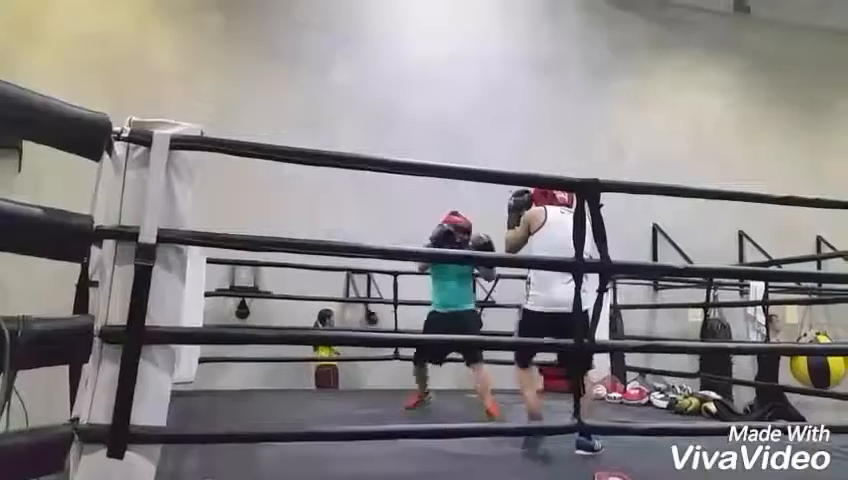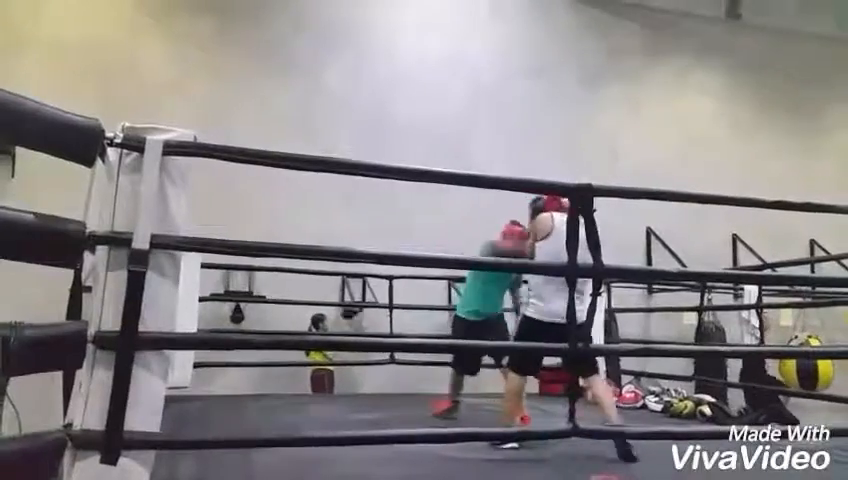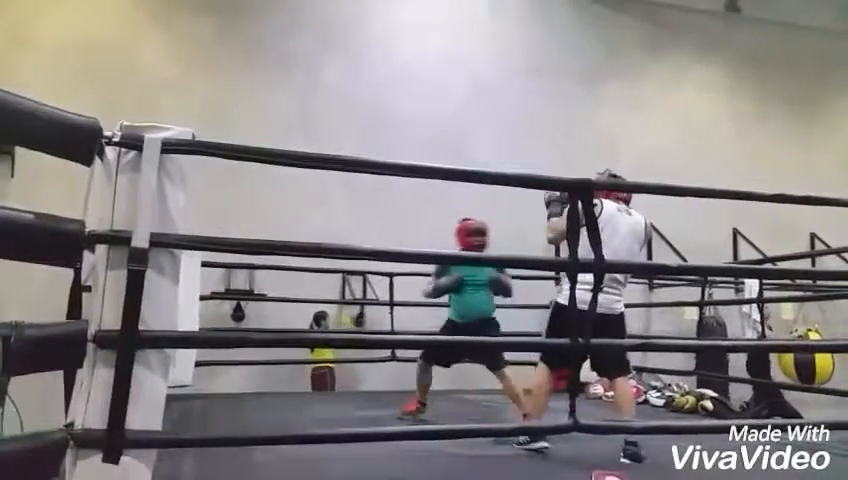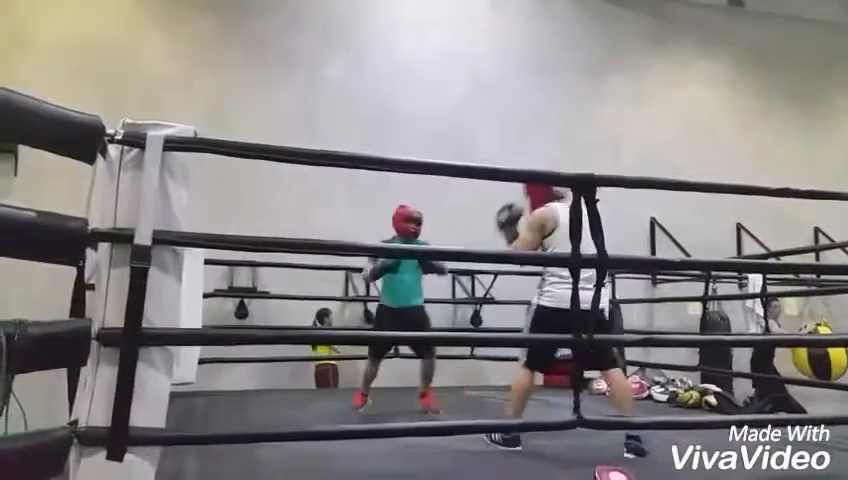
dt=0.5s
person 1, frame 1
left shoulder: (535, 214)
right shoulder: (584, 222)
left elbow: (511, 246)
left wrist: (514, 215)
left hip: (540, 304)
right hip: (576, 305)
left knee: (524, 362)
right knee: (579, 370)
left ankle: (535, 420)
right ankle: (583, 434)
person 1, frame 2
left shoulder: (545, 221)
left elbow: (529, 254)
left hip: (538, 313)
right hip: (576, 316)
left knee: (517, 369)
right knee: (592, 375)
right ankle: (618, 434)
person 1, frame 3
left shoulder: (589, 207)
right shoulder: (642, 224)
left elbow: (554, 235)
left wrist: (555, 209)
left hip: (572, 301)
right hip: (610, 307)
left knee: (548, 364)
right knee: (619, 374)
left ankle: (534, 431)
right ankle: (630, 442)
person 1, frame 4
left shoulder: (541, 215)
right shoulder: (583, 213)
left elbow: (522, 252)
left wrist: (512, 230)
left hip: (554, 301)
right hip: (590, 302)
left knee: (529, 365)
right knee: (610, 368)
left ankle: (510, 433)
right ankle: (632, 436)
person 2, frame 1
left shoulder: (469, 252)
right shoulder: (435, 249)
left elbow: (490, 276)
right elbow: (421, 266)
left wrist: (486, 253)
right wrist: (435, 241)
left hip: (465, 314)
right hip: (439, 314)
left knee: (475, 361)
right knee: (421, 359)
left ankle: (490, 408)
right ankle: (422, 393)
person 2, frame 2
right shoulder: (492, 250)
left elbow: (514, 292)
right elbow: (507, 248)
left wrist: (518, 306)
left hip: (493, 319)
right hip: (465, 318)
right knee: (461, 366)
left ankle: (518, 411)
right ankle: (452, 401)
person 2, frame 3
right shoulder: (449, 263)
left elbow: (508, 291)
right elbow: (429, 292)
left wrist: (501, 282)
right wrist: (442, 286)
left hip: (485, 324)
right hip: (457, 323)
left knee: (500, 370)
right knee: (426, 360)
left ankle: (526, 413)
right ankle: (420, 403)
person 2, frame 4
left shoulder: (422, 248)
left elbow: (443, 269)
right elbow: (368, 275)
left wrist: (431, 262)
right wrist: (381, 266)
left hip: (414, 309)
right hip: (388, 310)
left knee: (428, 354)
right knee: (375, 356)
left ankle: (424, 394)
right ankle: (363, 393)
